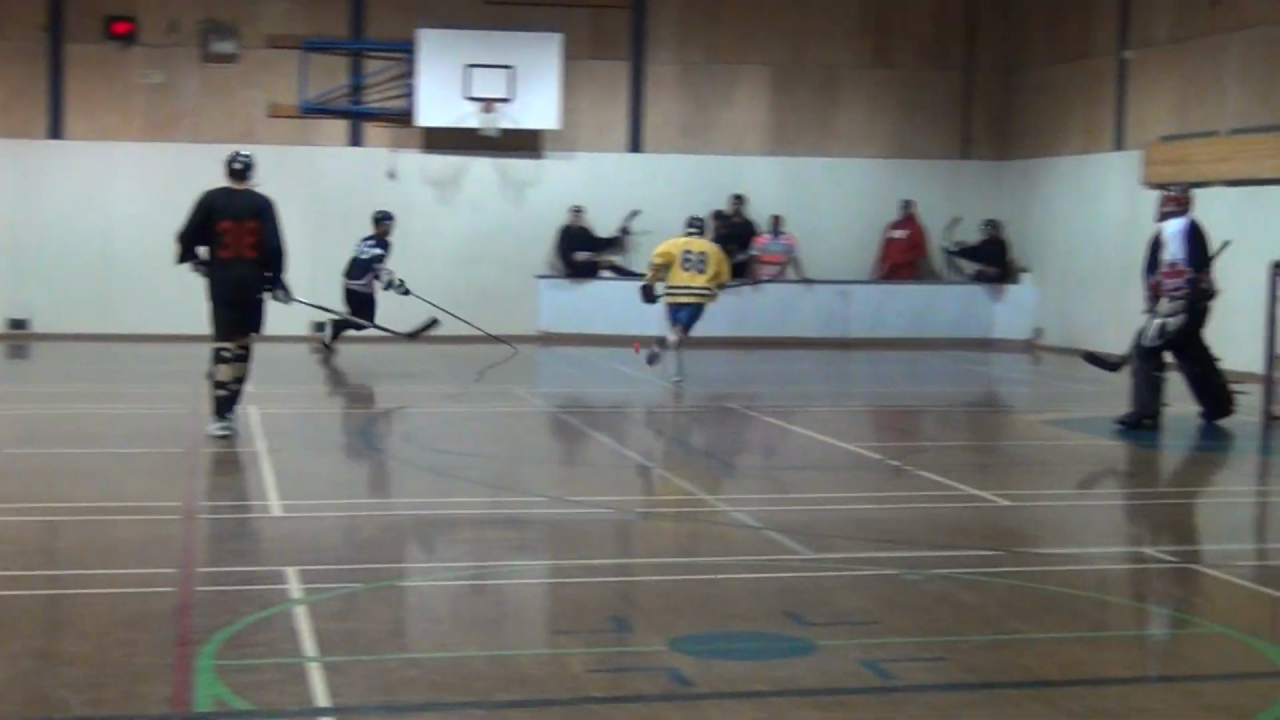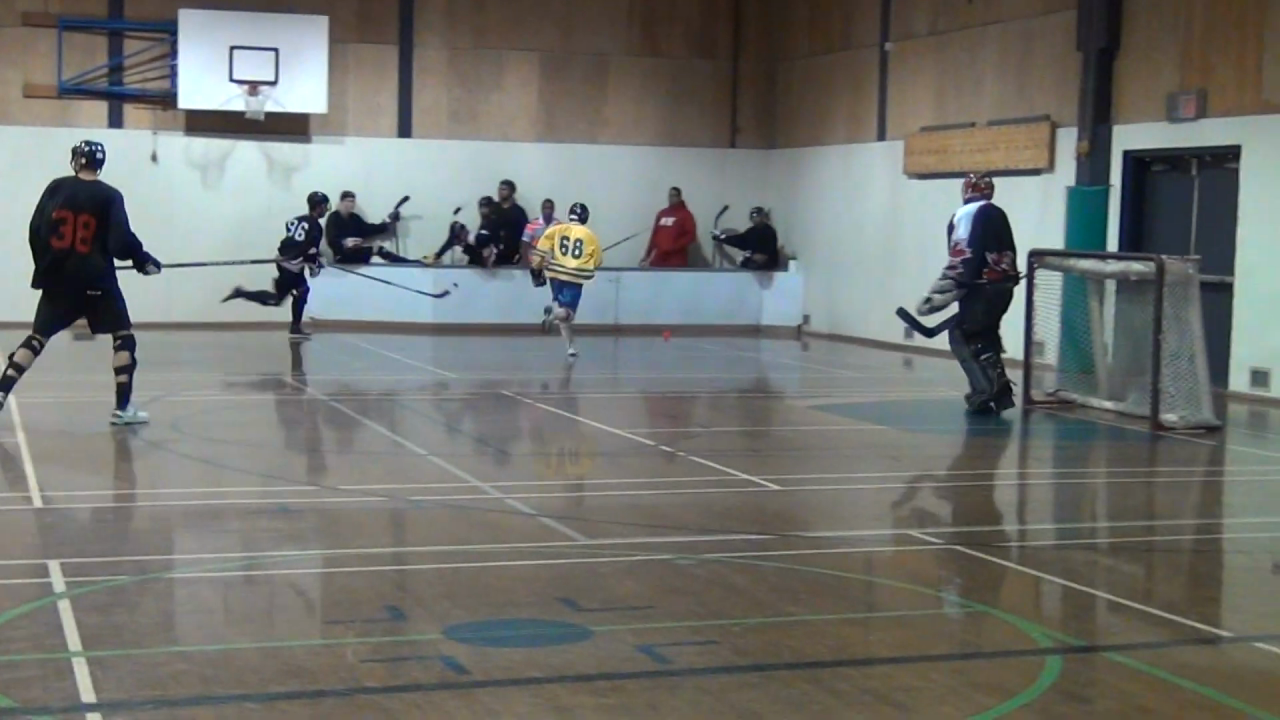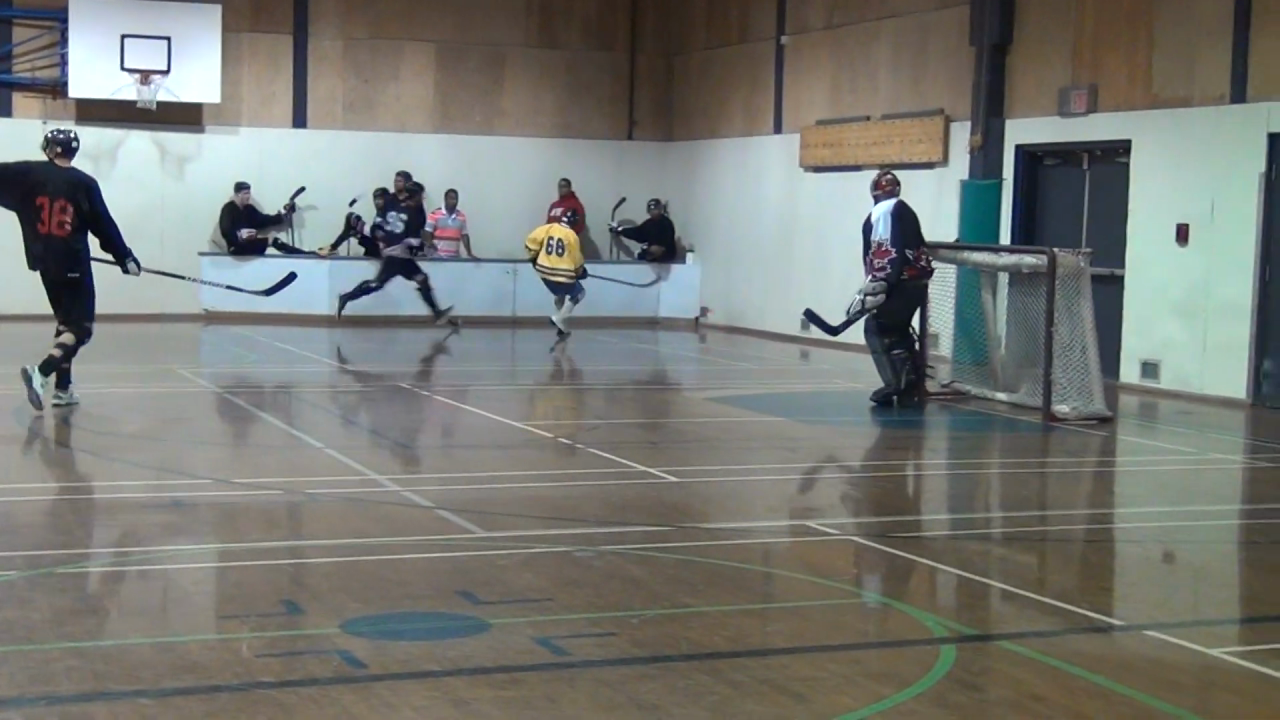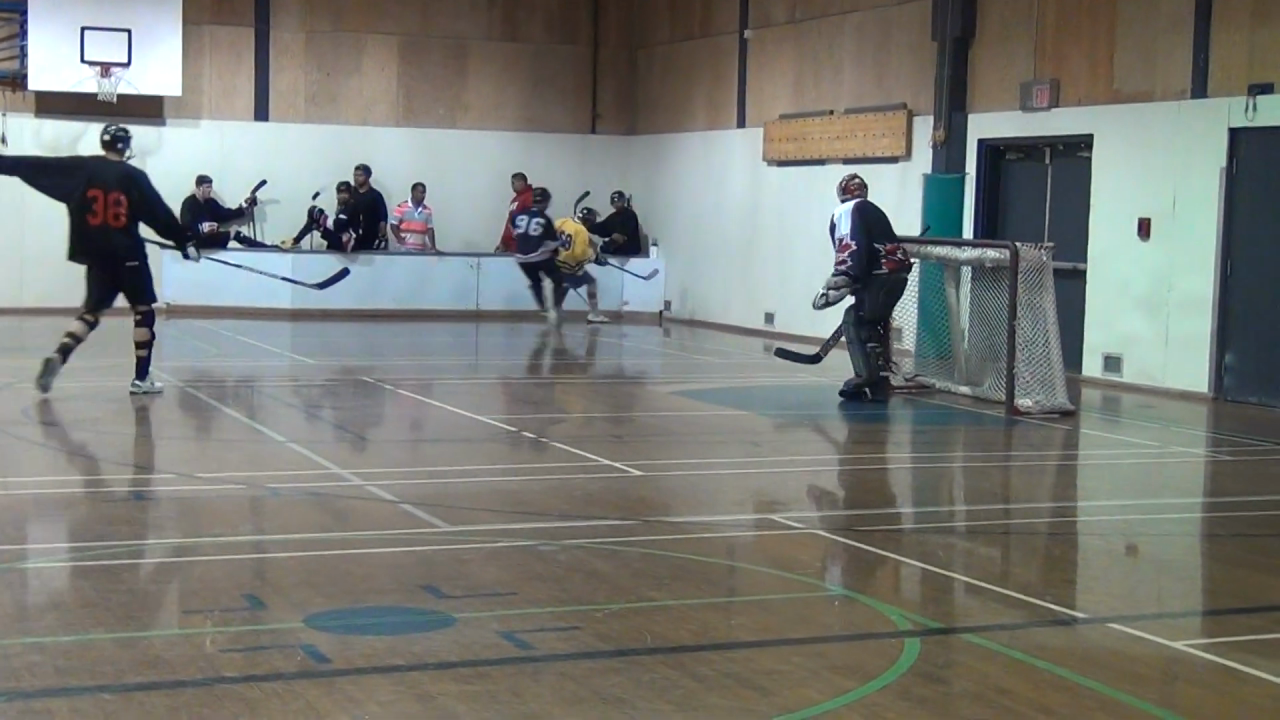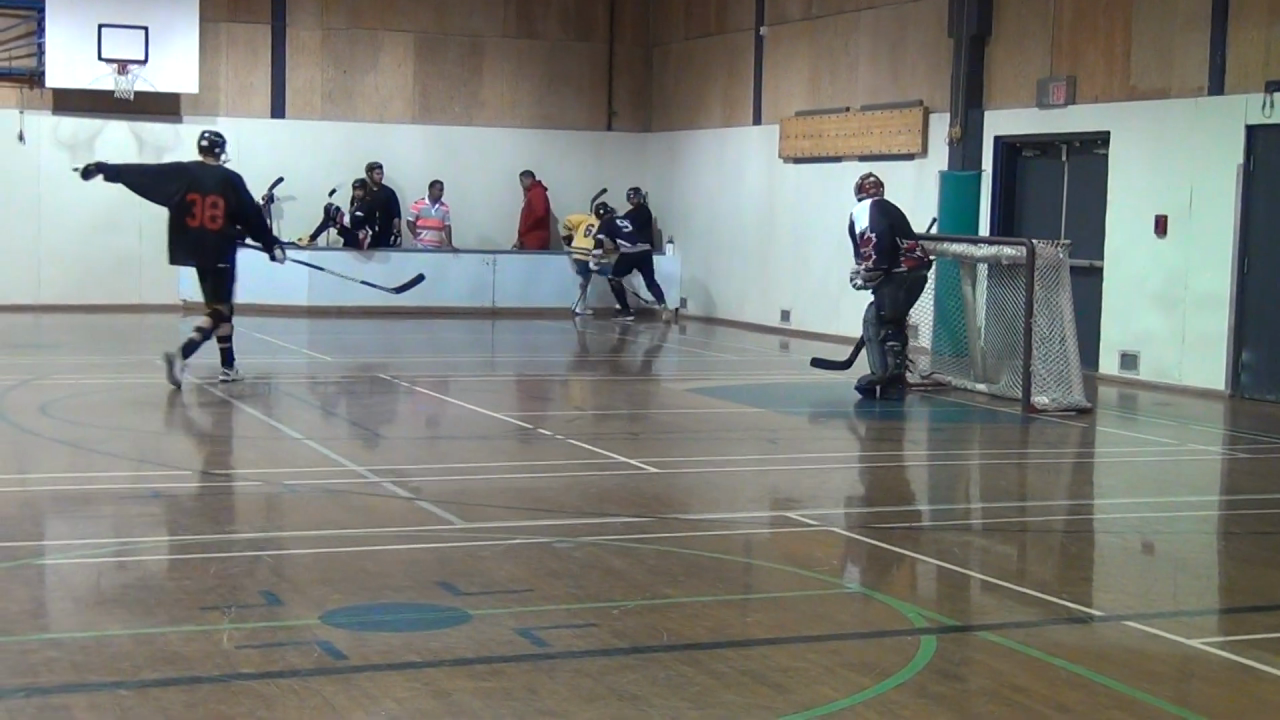
dt=0.5s
person 1, frame 1
left shoulder: (212, 199)
right shoulder: (262, 203)
left elbow: (188, 237)
right elbow: (273, 246)
left wrist: (193, 258)
right wrist: (276, 281)
left hip: (223, 284)
right hip: (253, 285)
left knee: (224, 346)
right knee: (243, 344)
left ankle: (221, 417)
right ankle: (228, 410)
person 1, frame 2
left shoulder: (57, 187)
right shoulder: (109, 196)
left elbow: (36, 229)
right elbow: (121, 240)
left wrist: (46, 262)
right wrist: (144, 260)
left hip: (57, 276)
right hip: (95, 279)
left knee: (38, 337)
right knee: (123, 337)
right ankle: (122, 408)
person 1, frame 3
left shoulder: (30, 173)
right shoulder: (85, 184)
right elbow: (104, 225)
right wrist: (125, 257)
left hip: (45, 260)
right hip: (73, 263)
left knee: (70, 323)
right knee: (80, 328)
left ankle: (62, 388)
right ankle: (40, 373)
person 1, frame 4
left shoulder: (81, 168)
right shoulder: (134, 177)
left elbow: (40, 166)
right elbow: (160, 214)
right wrist: (184, 241)
left hip: (97, 255)
right hip: (128, 254)
left knee: (90, 312)
right knee: (143, 311)
left ankle: (56, 358)
right ankle: (141, 378)
person 1, frame 5
left shoulder: (181, 173)
right shoulder: (231, 180)
left elbow: (142, 172)
right elbow: (252, 216)
left wrist: (104, 168)
right wrist: (272, 244)
left hip: (197, 251)
right hip: (220, 253)
left knee: (221, 307)
right knee: (218, 311)
left ankle: (228, 366)
right ankle: (180, 355)
person 2, frame 1
left shoulder: (1173, 229)
right shoulder: (1191, 229)
left elbow: (1176, 272)
left wrist: (1168, 309)
left hip: (1176, 306)
right hip: (1194, 303)
left knee: (1147, 351)
right knee: (1194, 355)
left ankle: (1145, 414)
right ankle: (1219, 405)
person 2, frame 2
left shoulder: (967, 214)
right shoulder: (997, 214)
left elbow: (962, 255)
left wrist: (943, 290)
left hip: (983, 286)
right hip: (1001, 285)
left knee: (965, 338)
right knee: (984, 337)
left ankle: (996, 393)
right ankle: (990, 393)
person 2, frame 3
left shoulder: (882, 211)
right shoulder: (903, 210)
left elbow: (884, 253)
left wrist: (872, 290)
right wrist: (877, 288)
left hip: (902, 282)
right hip: (914, 279)
left knee: (878, 329)
right knee: (897, 330)
left ankle: (897, 387)
right ankle: (911, 383)
person 2, frame 4
left shoulder: (847, 211)
right shoulder: (872, 211)
left elbow: (849, 248)
left wrist: (837, 283)
left hip: (881, 276)
right hip: (895, 273)
left knee: (856, 322)
right knee: (871, 324)
left ankle: (869, 380)
right ankle: (877, 381)
person 2, frame 5
left shoulder: (864, 209)
right shoulder: (888, 209)
left elbow: (874, 238)
left wrist: (869, 273)
right wrist: (866, 272)
left hip: (901, 274)
right hip: (914, 271)
left knee: (877, 320)
right knee: (891, 322)
left ankle: (884, 376)
right ankle: (894, 379)
